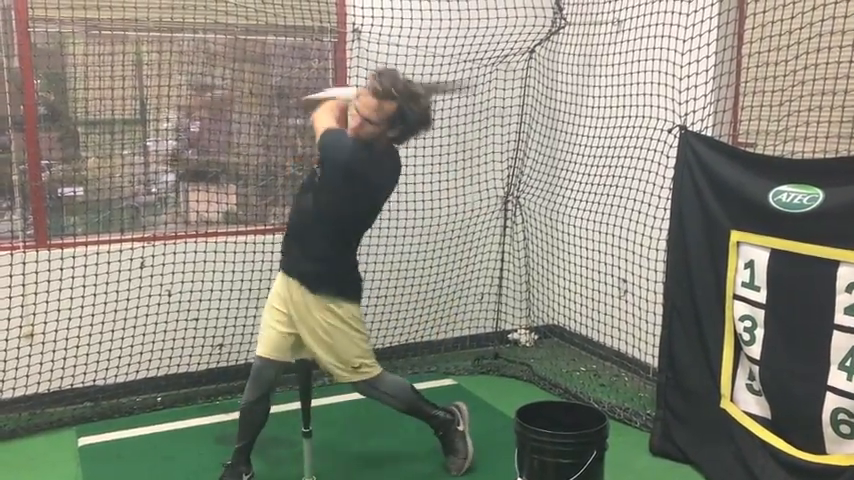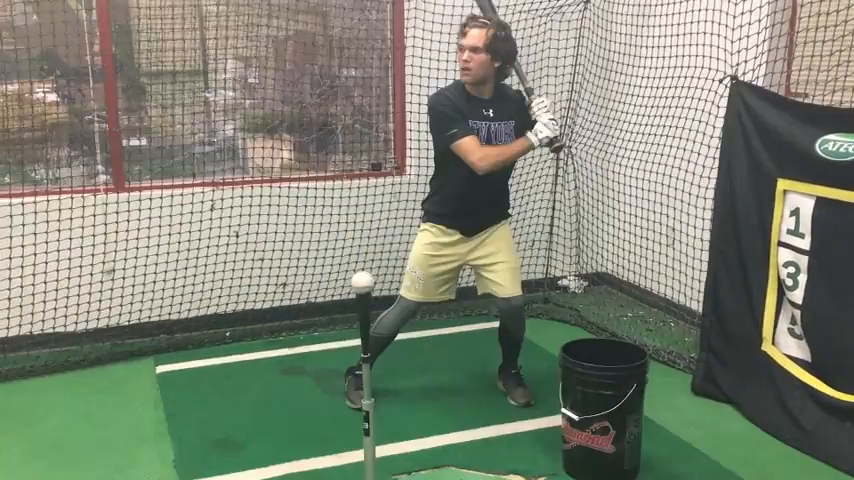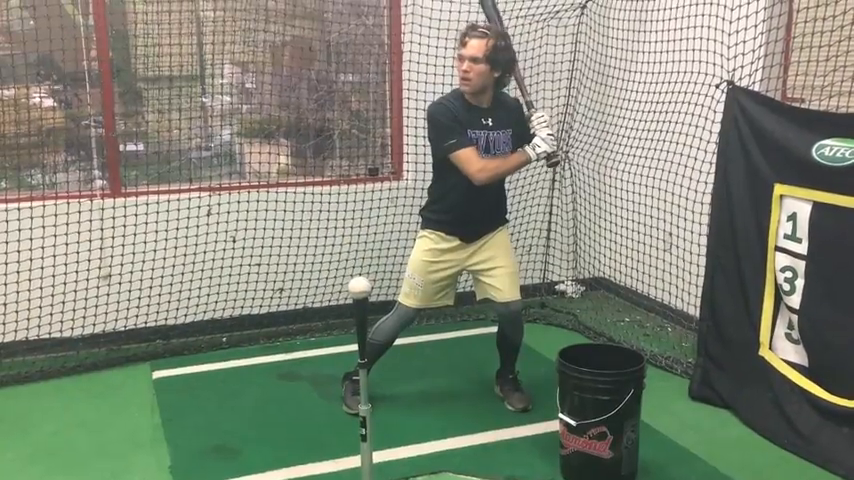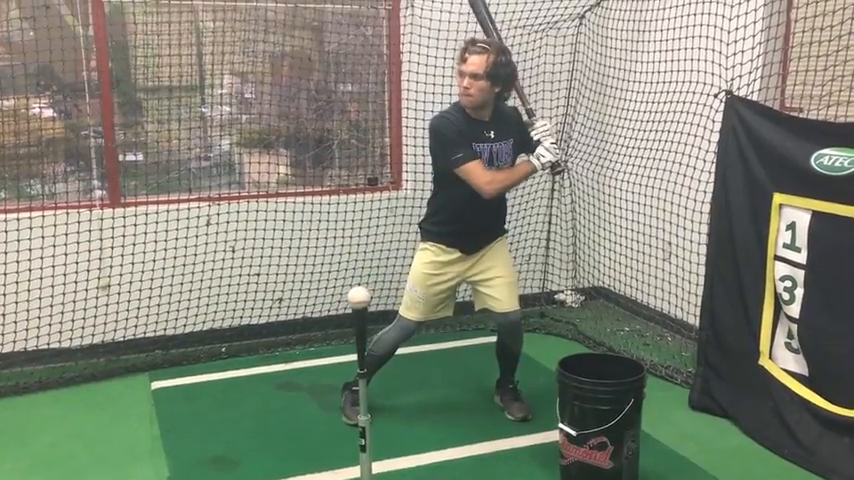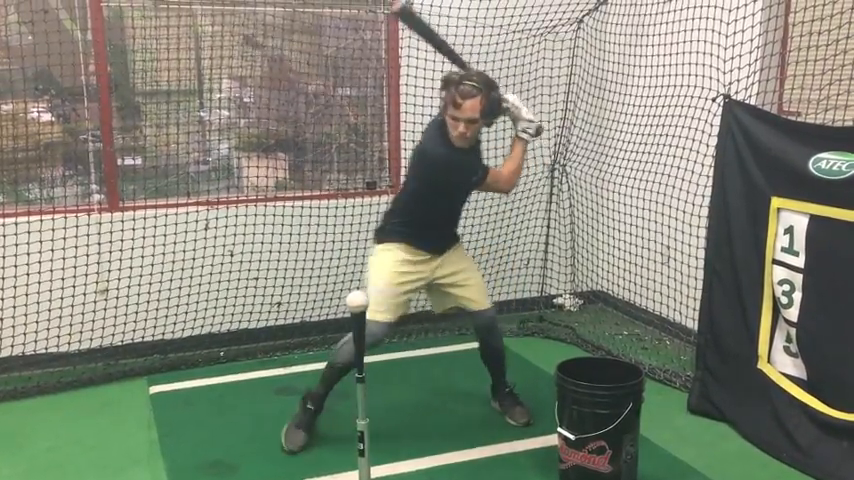
dt=0.5s
person 1, frame 1
left shoulder: (365, 161)
right shoulder: (371, 148)
left elbow: (323, 116)
left wrist: (336, 101)
left hip: (329, 291)
right hip: (293, 277)
left knee: (366, 377)
right knee: (262, 374)
left ankle: (447, 422)
person 1, frame 2
left shoulder: (512, 101)
right shoulder: (444, 103)
right elbow: (480, 159)
left wrist: (543, 124)
right wrist: (532, 138)
left hip: (492, 226)
right hip: (443, 228)
left knee: (511, 304)
right knee: (405, 307)
left ankle: (510, 372)
right ankle: (358, 372)
person 1, frame 3
left shoulder: (511, 109)
right shoulder: (443, 111)
left elbow: (527, 157)
right elbow: (478, 172)
left wrist: (541, 137)
right wrist: (531, 152)
left hip: (491, 232)
right hip: (442, 234)
left knee: (511, 308)
right knee: (404, 313)
left ankle: (507, 378)
right ankle: (355, 377)
person 1, frame 4
left shoulder: (510, 118)
right shoulder: (445, 126)
left elbow: (540, 152)
right elbow: (488, 184)
left wrist: (543, 139)
right wrist: (537, 161)
left hip: (490, 242)
right hip: (441, 244)
left knee: (510, 318)
right knee: (406, 324)
left ankle: (506, 387)
right ankle: (355, 387)
person 1, frame 5
left shoulder: (467, 133)
right shoulder: (437, 154)
right elbow: (502, 183)
left wrist: (515, 116)
right wrist: (523, 136)
left hip: (444, 246)
right hip: (400, 246)
left knee: (486, 319)
right knee: (375, 330)
left ankle: (501, 391)
right ankle: (311, 405)
